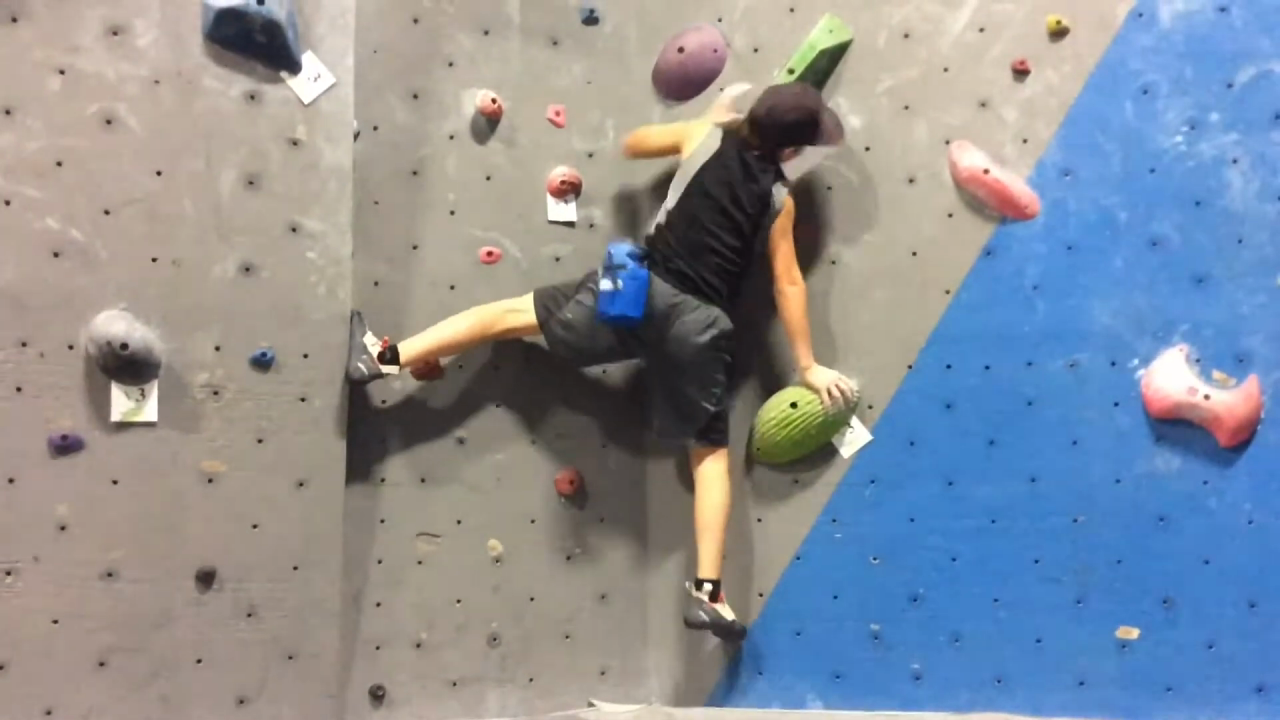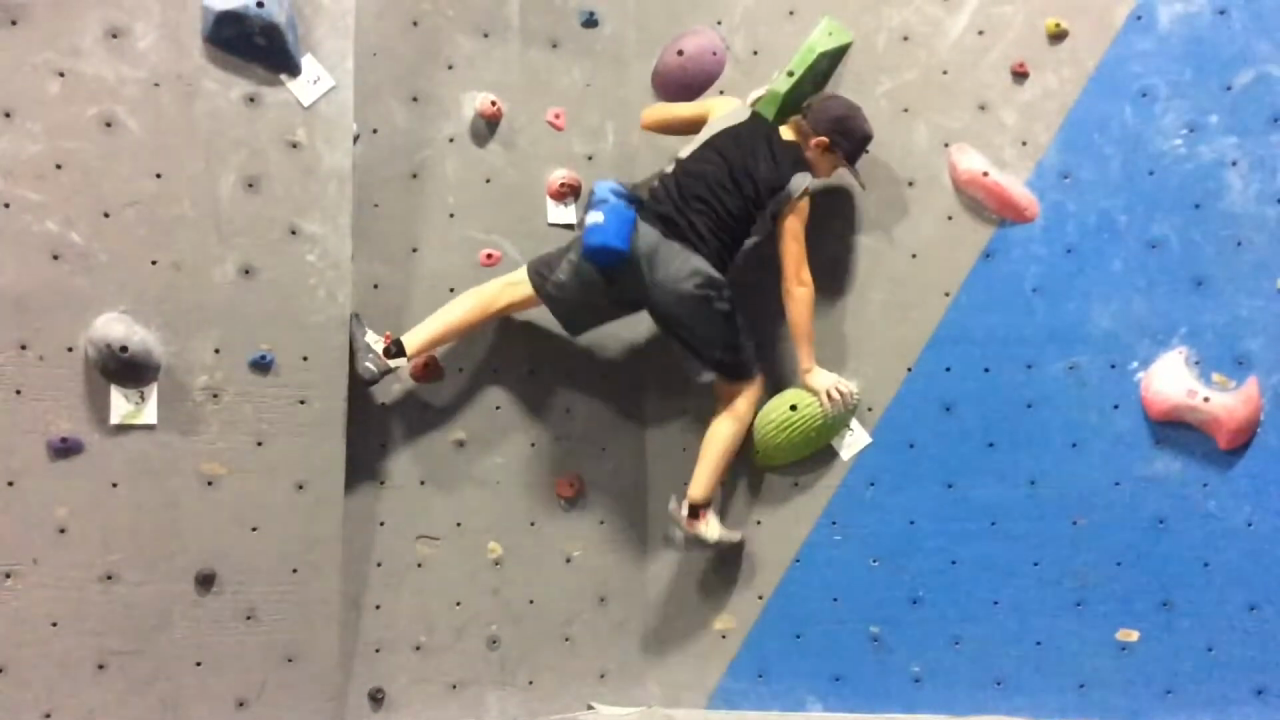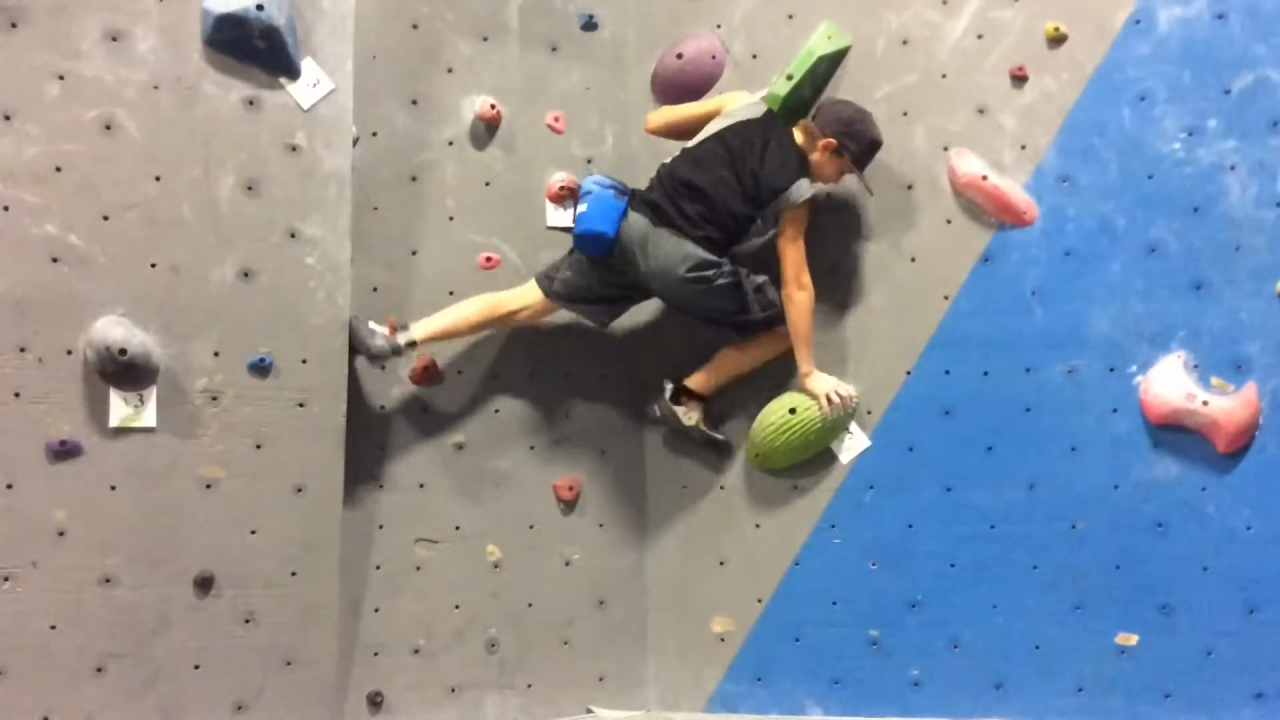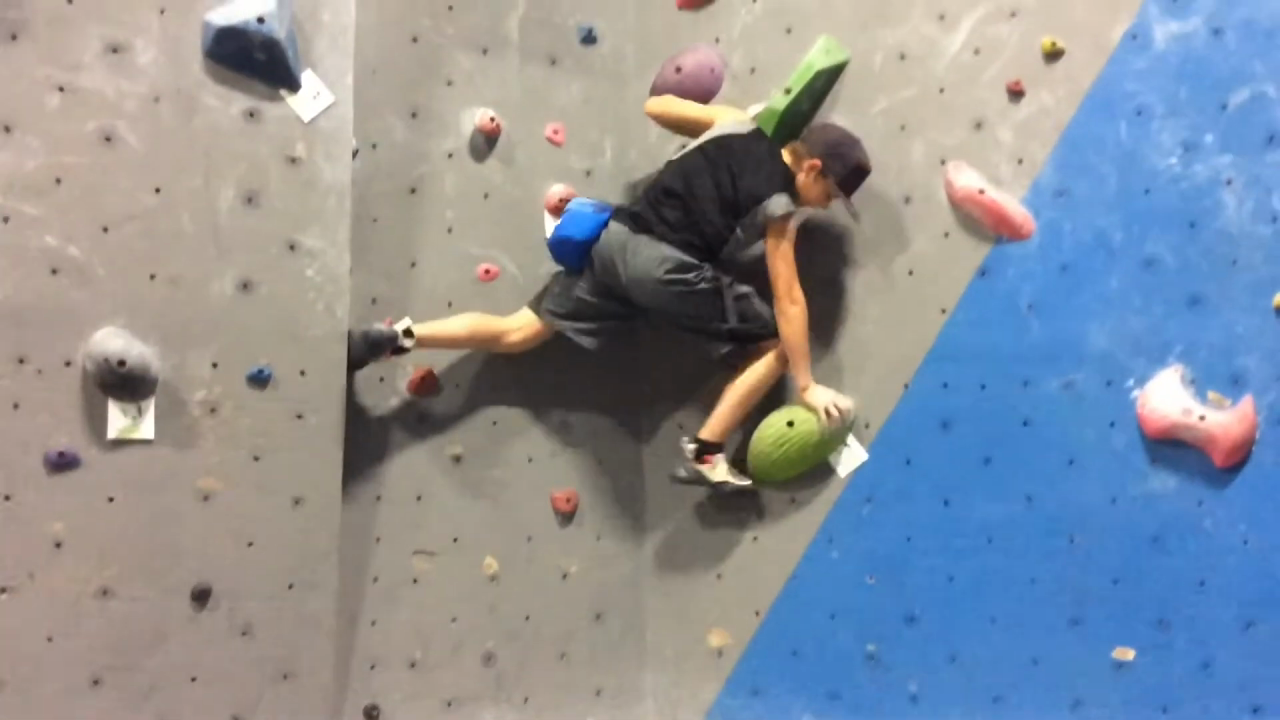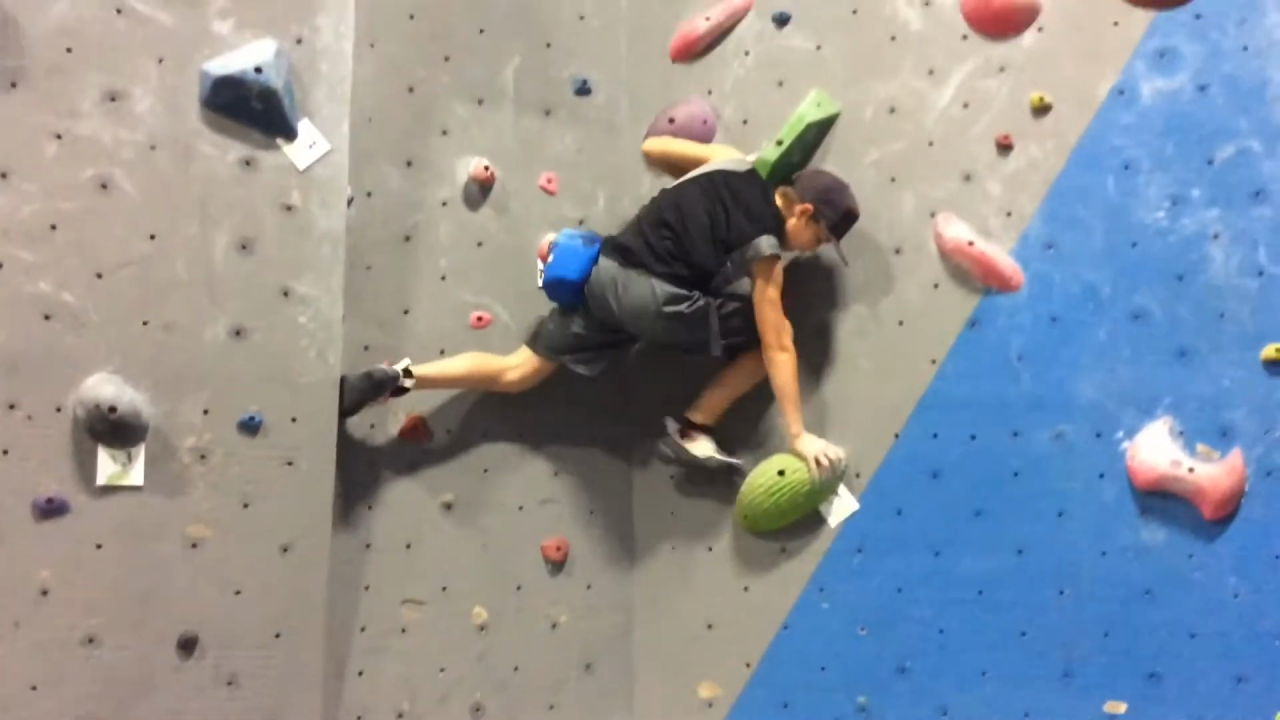
dt=0.4s
person 1, frame 1
left shoulder: (708, 136)
right shoulder: (779, 194)
left elbow: (635, 145)
right elbow: (788, 284)
right wrist: (808, 367)
left hip: (639, 287)
right hip: (699, 323)
left knee: (510, 313)
right knee: (712, 455)
left ankle: (385, 356)
right ankle: (706, 593)
person 1, frame 2
left shoulder: (733, 110)
right shoulder: (798, 183)
left elbow: (650, 118)
right elbow: (796, 283)
right wrist: (808, 368)
left hip: (632, 234)
right hip: (688, 276)
left knee: (512, 288)
right knee: (745, 388)
left ankle: (390, 350)
right ankle: (697, 506)
person 1, frame 3
left shoulder: (744, 106)
right shoulder: (797, 188)
left elbow: (655, 123)
right elbow: (797, 286)
right wrist: (808, 371)
left hip: (631, 224)
right hip: (683, 263)
left knee: (520, 302)
right knee: (783, 324)
left ankle: (398, 336)
right ankle: (686, 396)
person 1, frame 4
left shoulder: (737, 125)
right shoulder: (780, 206)
left elbow: (654, 106)
right elbow: (789, 302)
right wrist: (806, 385)
left hip: (612, 239)
right hip: (664, 269)
left knee: (515, 332)
right knee: (774, 343)
left ankle: (396, 336)
right ankle: (706, 451)
person 1, frame 5
left shoulder: (731, 163)
right shoulder: (767, 248)
left elbow: (651, 147)
right elbow: (778, 347)
right wrist: (797, 433)
left hip: (603, 271)
right hip: (653, 300)
left knee: (515, 372)
right knee: (760, 336)
left ankle: (396, 378)
right ankle: (693, 428)
